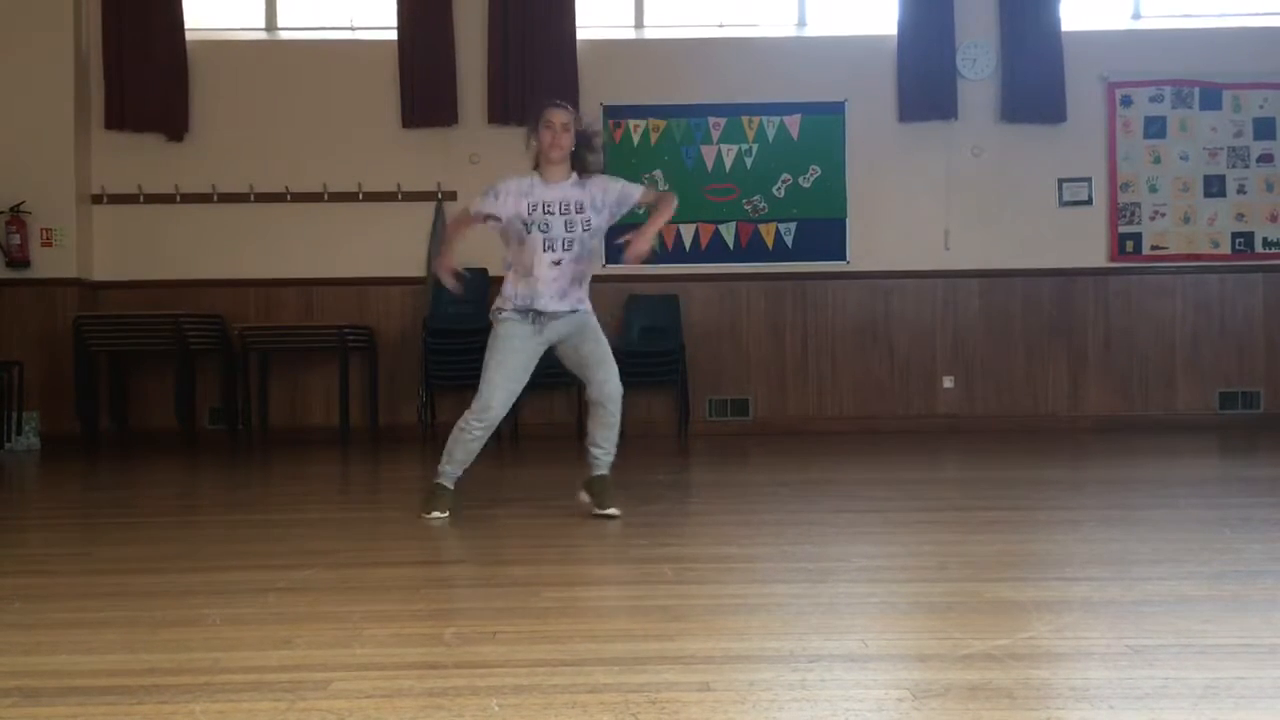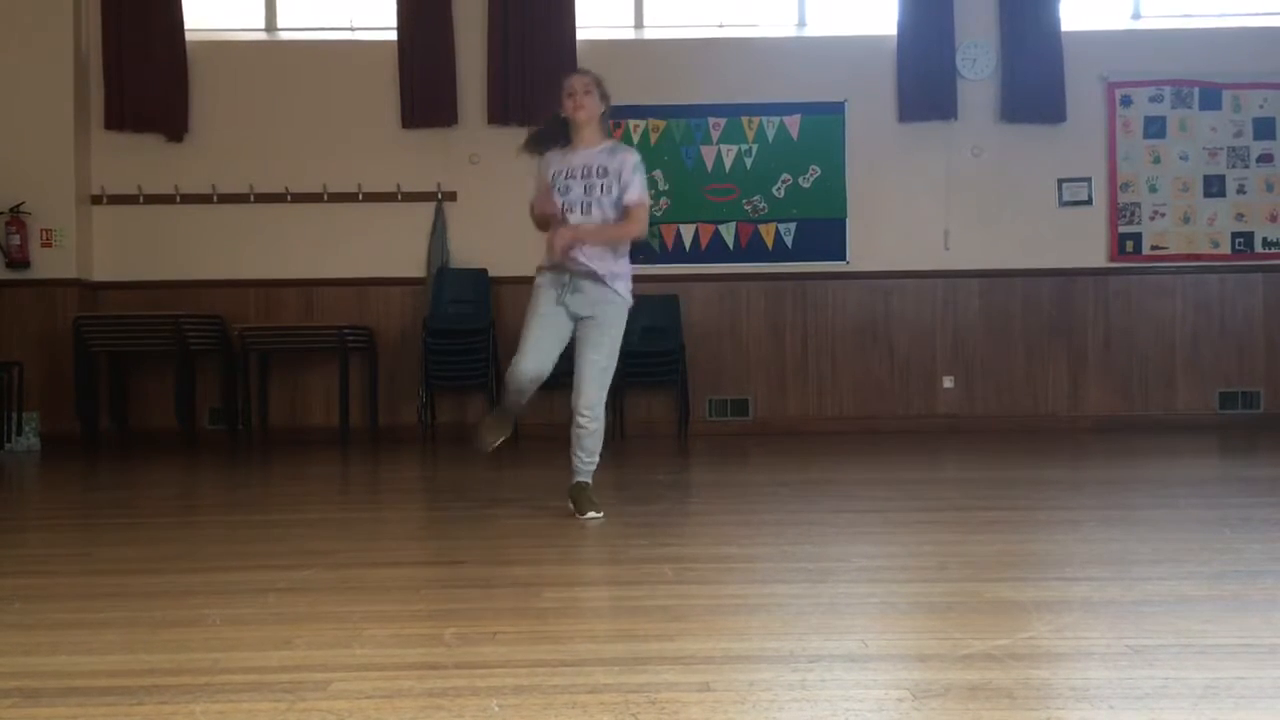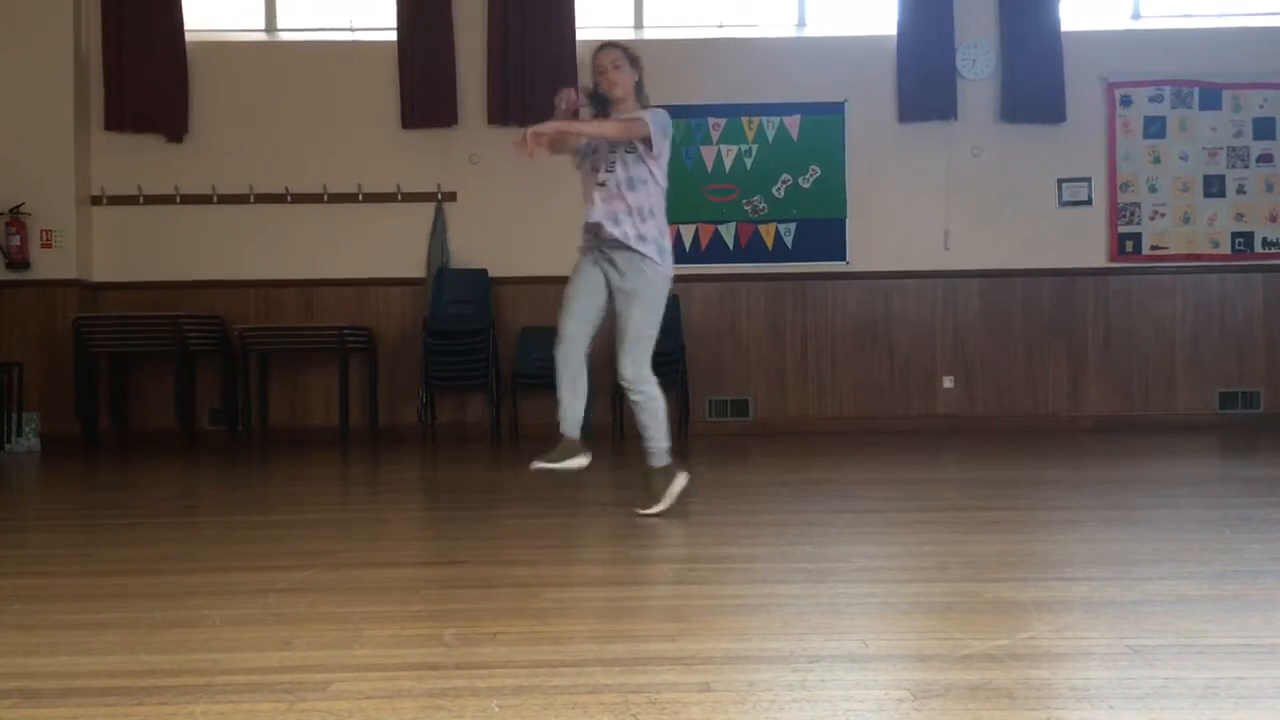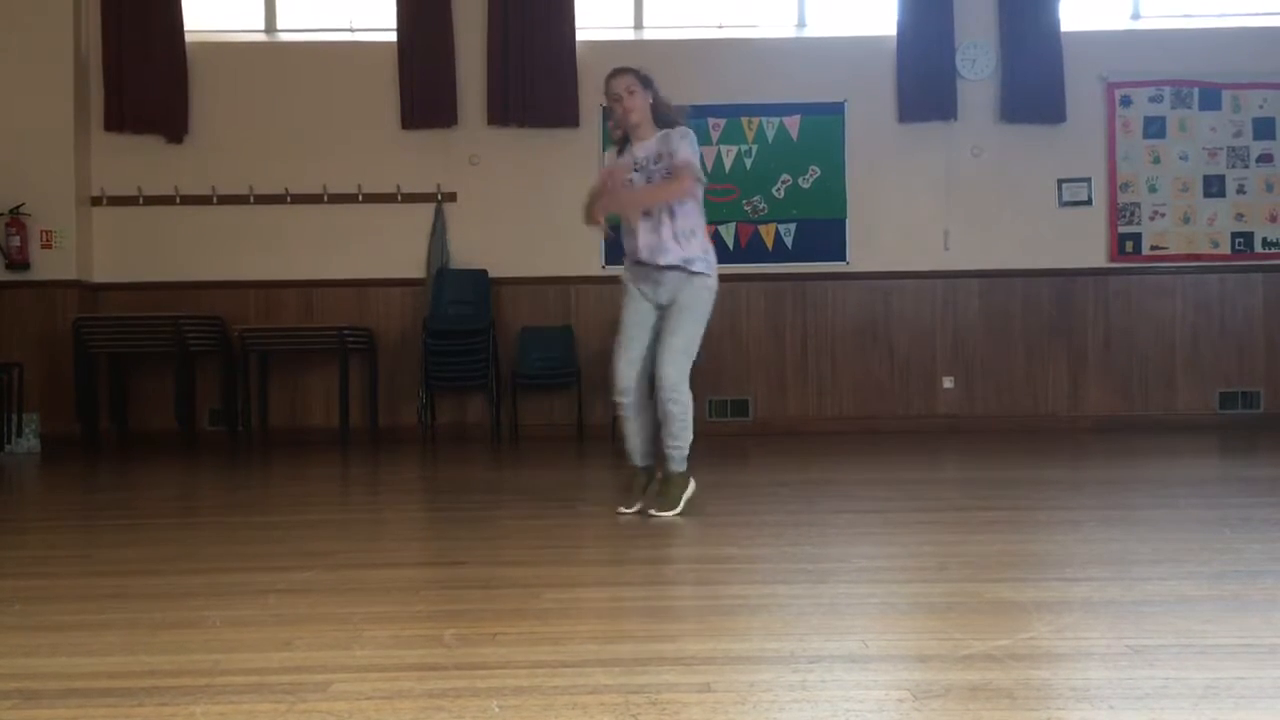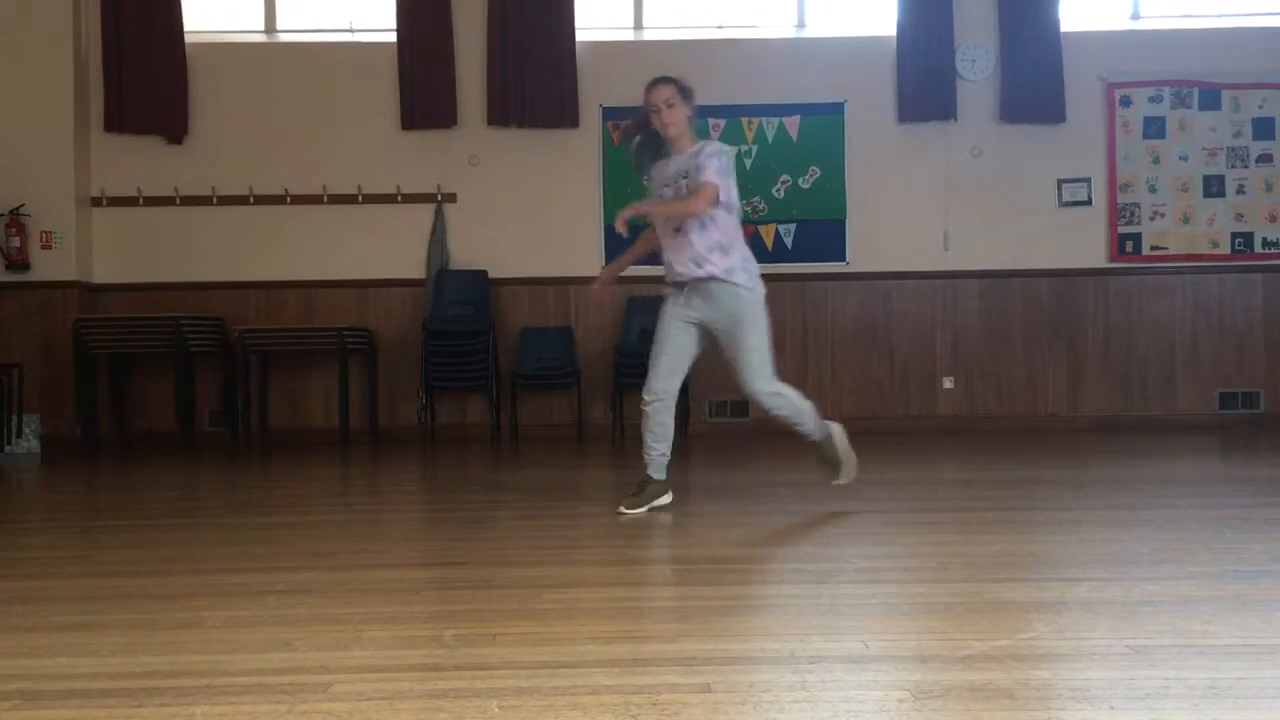
dt=0.2s
person 1, frame 1
left shoulder: (600, 189)
right shoulder: (512, 191)
left elbow: (664, 199)
right elbow: (466, 216)
left wrist: (648, 231)
right wrist: (447, 253)
left hip: (574, 314)
right hip: (519, 315)
left knee: (607, 390)
right knee: (488, 408)
left ankle: (597, 478)
right ankle: (445, 482)
person 1, frame 2
left shoulder: (625, 158)
right shoulder: (552, 161)
left elbow: (638, 225)
left wrist: (576, 232)
right wrist: (547, 216)
left hip: (606, 288)
right hip: (556, 283)
left knee: (589, 399)
right knee: (526, 371)
left ankle: (582, 482)
right ankle: (511, 406)
person 1, frame 3
left shoulder: (654, 120)
right shoulder: (591, 131)
left elbow: (624, 130)
right elbow: (553, 146)
left wrist: (554, 126)
right wrist: (564, 115)
left hip: (644, 257)
right hip: (597, 251)
left knee: (633, 369)
right knee: (569, 339)
left ankle: (663, 466)
right ankle: (571, 441)
person 1, frame 4
left shoulder: (679, 138)
right shoulder: (621, 160)
left elbow: (684, 185)
right elbow: (593, 216)
left wrist: (624, 199)
right wrist: (605, 187)
left hip: (690, 274)
right hip: (642, 278)
left knee: (669, 375)
right knee: (627, 383)
left ankle: (677, 472)
right ankle: (642, 471)
person 1, frame 5
left shoulder: (714, 154)
right shoulder: (659, 170)
left elbow: (698, 206)
left wrist: (637, 208)
right wrist: (621, 262)
left hip: (733, 288)
right hip: (682, 296)
left knee: (760, 386)
right knee: (657, 392)
left ankle: (823, 435)
right ankle: (656, 480)
